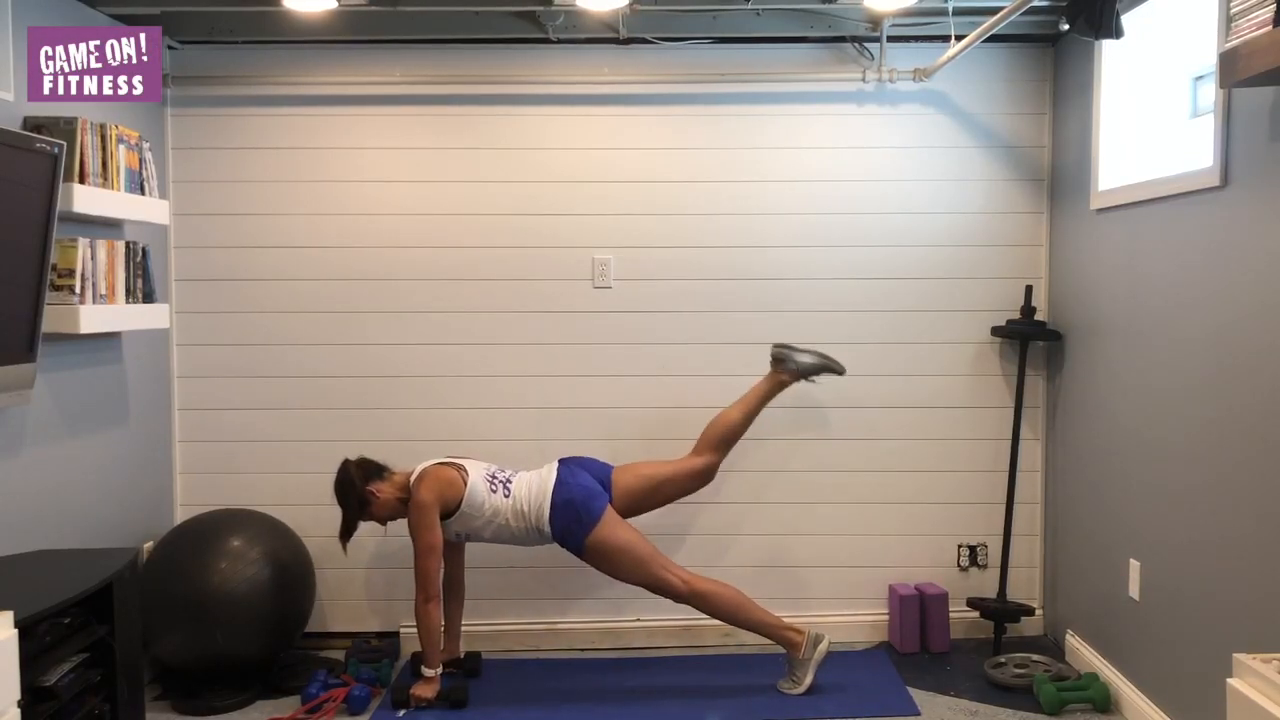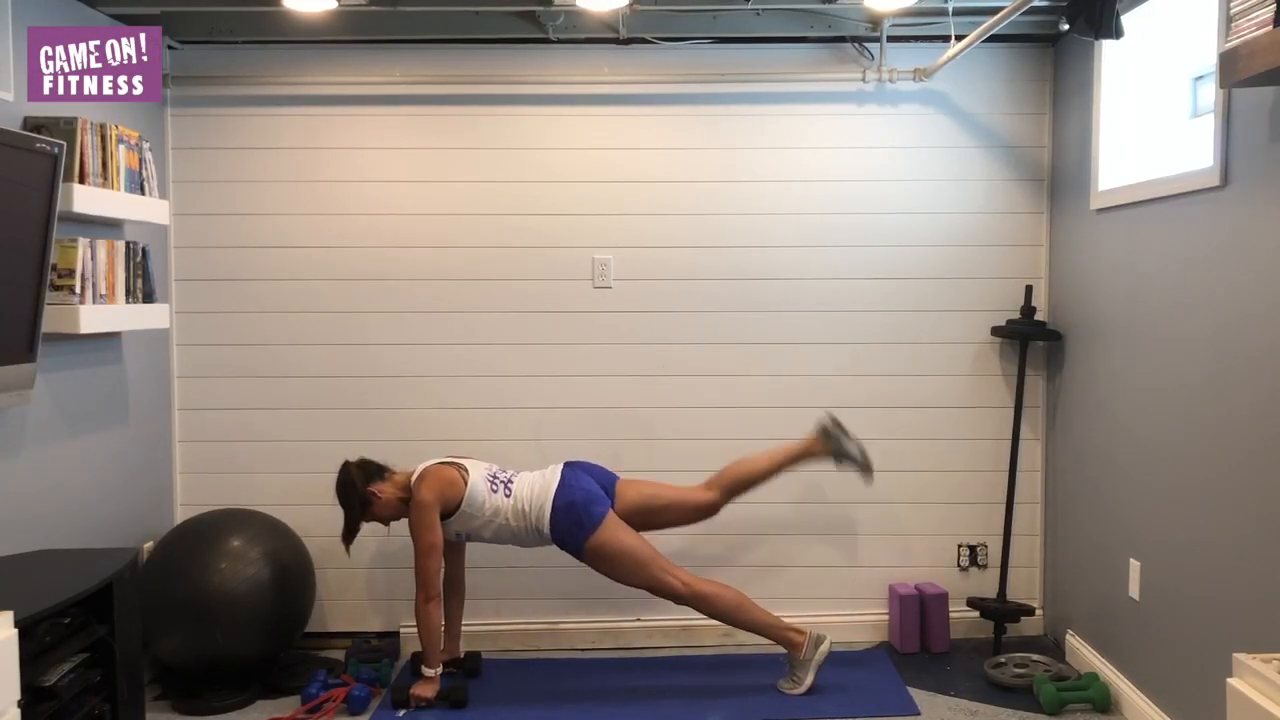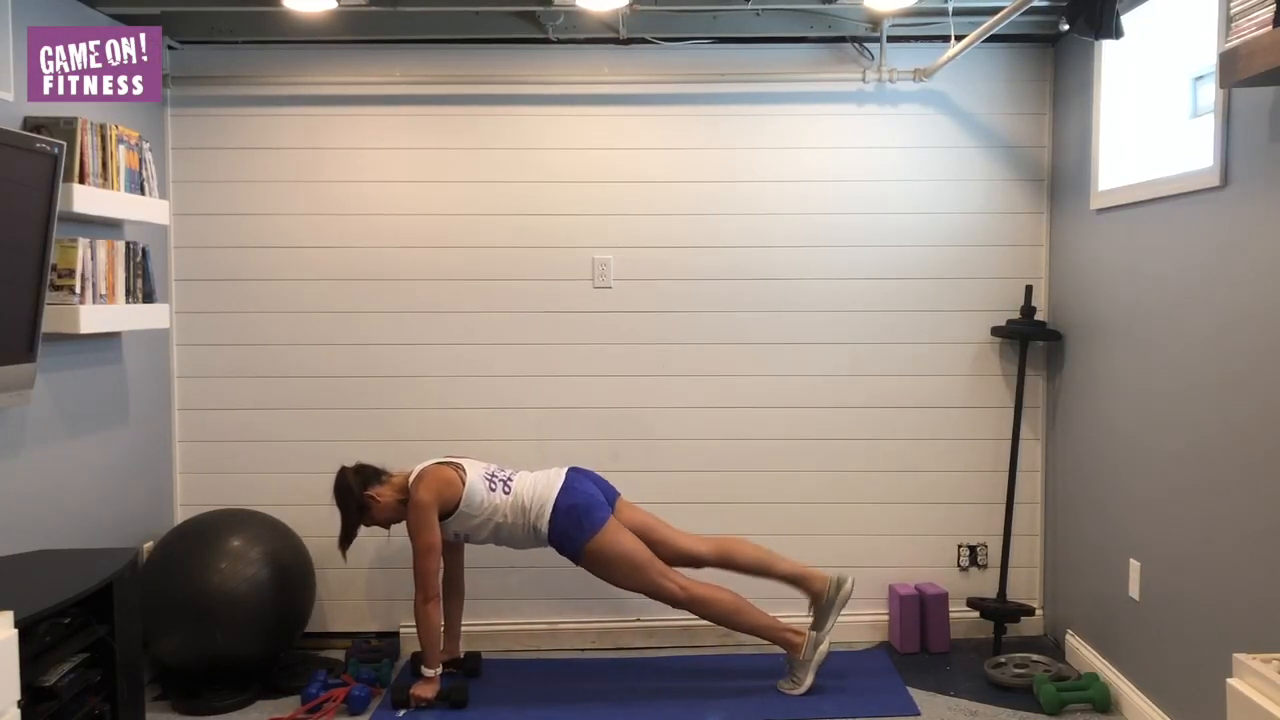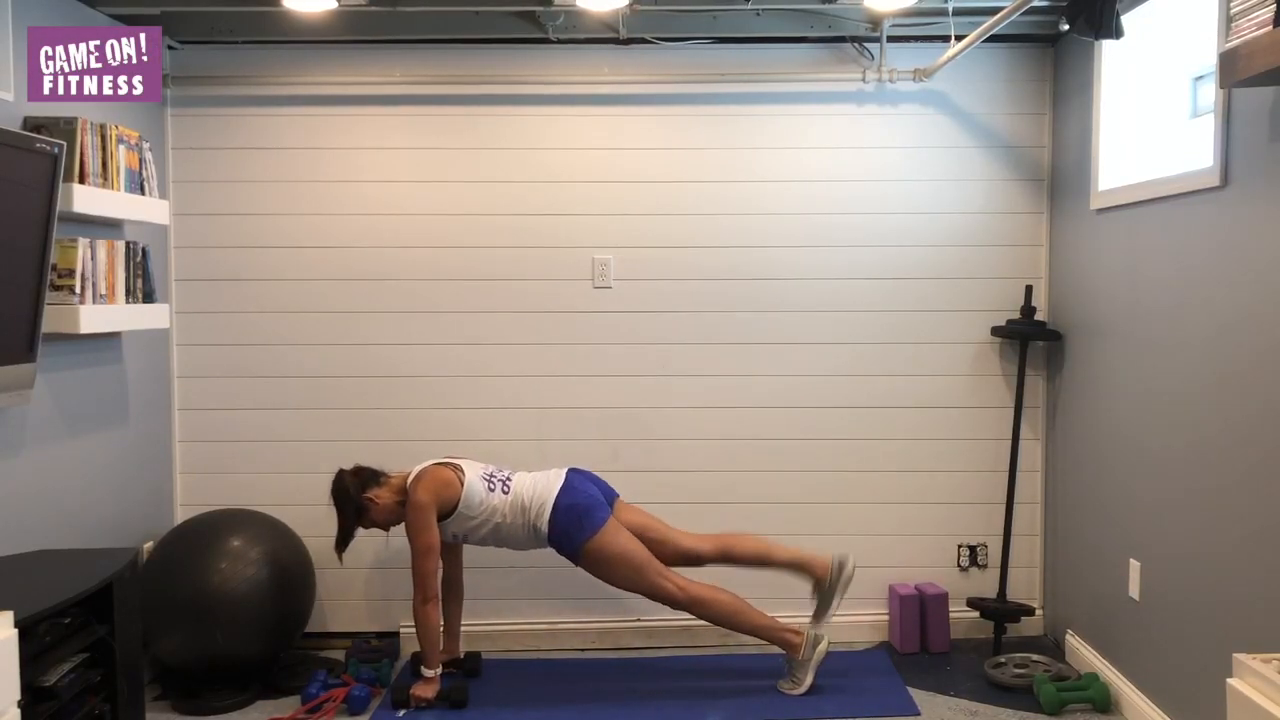
dt=0.3s
person 1, frame 1
left shoulder: (422, 496)
right shoulder: (437, 480)
left elbow: (429, 595)
right elbow: (453, 582)
left wrist: (430, 674)
right wrist: (451, 648)
left hip: (566, 506)
right hip: (570, 480)
left knee: (675, 583)
right knee: (701, 464)
left ankle: (797, 641)
right ankle: (780, 374)
person 1, frame 2
left shoulder: (423, 497)
right shoulder: (439, 482)
left elbow: (431, 595)
right elbow: (454, 582)
left wrist: (431, 673)
right wrist: (452, 651)
left hip: (566, 509)
right hip: (571, 482)
left knee: (676, 583)
right knee: (710, 498)
left ankle: (799, 642)
right ankle: (818, 442)
person 1, frame 3
left shoulder: (421, 497)
right shoulder: (438, 484)
left elbow: (428, 594)
right elbow: (453, 579)
left wrist: (430, 673)
right wrist: (451, 649)
left hip: (565, 511)
right hip: (573, 489)
left knee: (673, 585)
right knee: (693, 549)
left ankle: (798, 642)
right ankle: (819, 584)
person 1, frame 4
left shoulder: (419, 497)
right shoulder: (436, 486)
left elbow: (427, 595)
right elbow: (451, 579)
left wrist: (430, 673)
right wrist: (451, 649)
left hip: (564, 511)
right hip: (572, 490)
left knee: (671, 587)
right knee: (696, 548)
left ankle: (796, 641)
right ankle: (819, 568)
